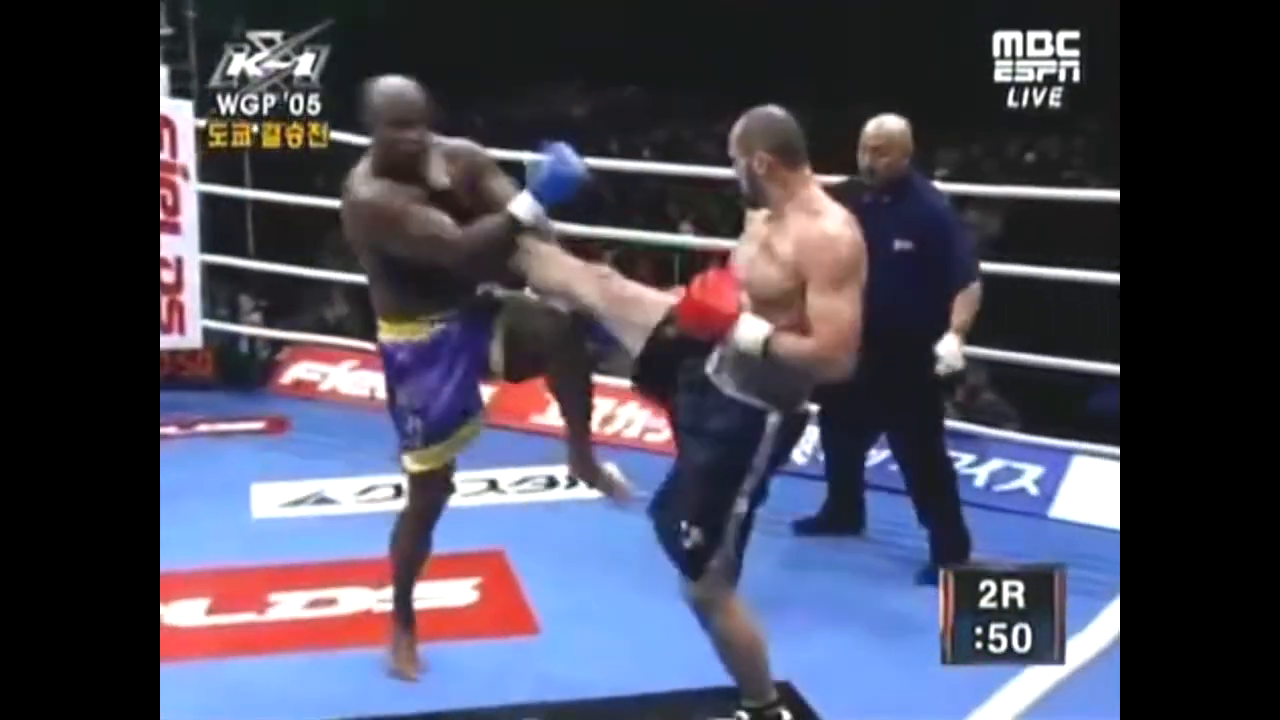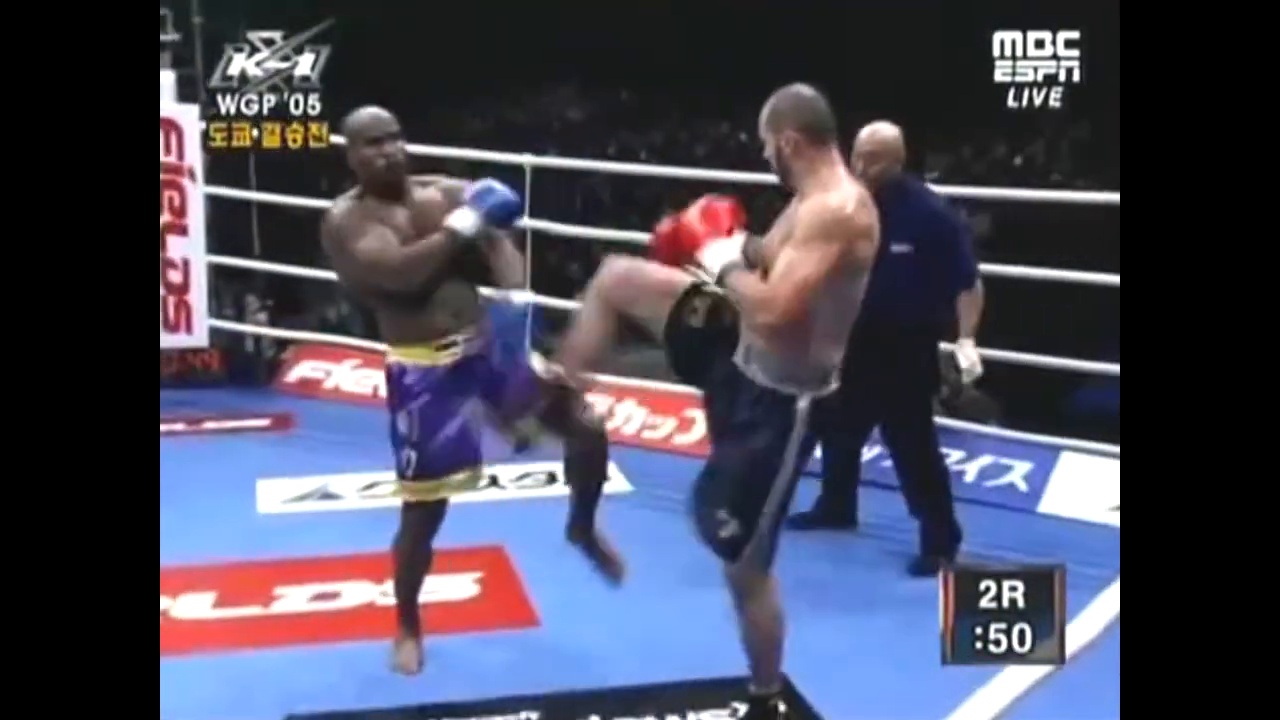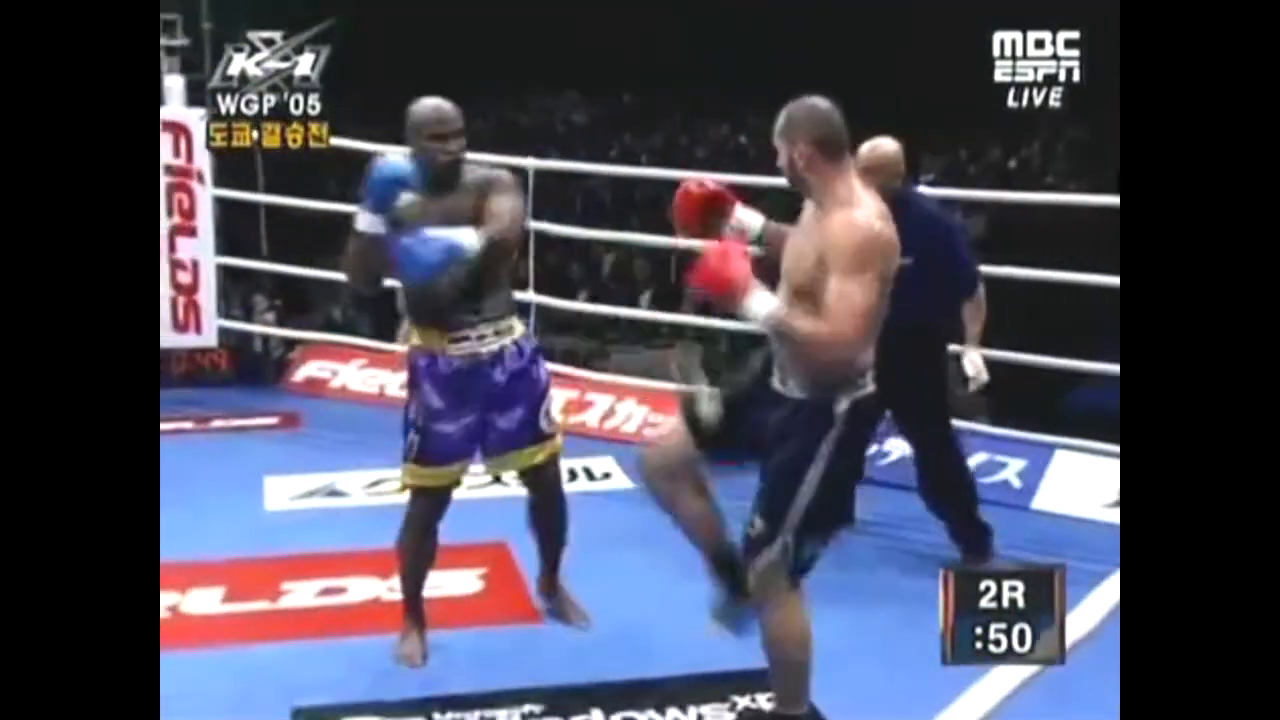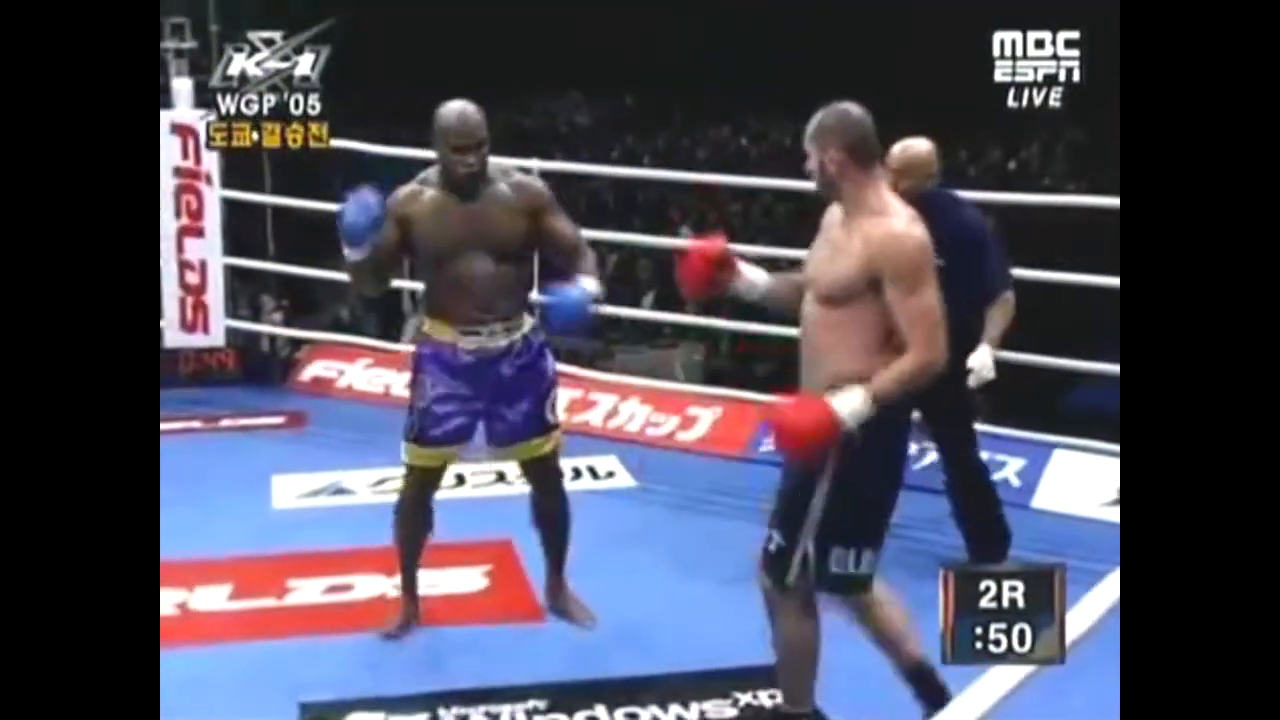
dt=0.2s
person 1, frame 1
left shoulder: (830, 238)
right shoulder: (768, 216)
left elbow: (836, 359)
left wrist: (741, 329)
right wrist: (699, 305)
left hip: (751, 418)
right hip: (704, 371)
left knee: (709, 586)
right knee: (601, 286)
right ankle: (507, 252)
person 1, frame 2
left shoulder: (838, 212)
right shoulder: (815, 196)
left elbow: (773, 309)
left wrist: (715, 249)
right wrist: (729, 244)
left hip: (783, 403)
right hip: (739, 357)
left knee: (745, 570)
right knee: (620, 276)
person 1, frame 3
left shoulder: (861, 229)
right shoulder: (826, 205)
left elbow: (837, 342)
left wrist: (748, 295)
right wrist: (736, 220)
left hip: (823, 412)
right hip: (780, 385)
left knee: (770, 577)
right knee: (664, 466)
right ankle: (733, 573)
person 1, frame 4
left shoulder: (896, 236)
right shoulder: (839, 214)
left elbow: (929, 355)
left wrist: (845, 411)
right wrist: (740, 278)
left hip: (857, 430)
right hip: (830, 417)
left knee: (786, 583)
right knee: (846, 580)
person 2, frame 1
left shoulder: (460, 159)
right shoulder: (371, 195)
left elbow: (501, 232)
right elbow: (459, 249)
right wrist: (534, 203)
left hip: (471, 317)
right hip: (419, 346)
left knee: (559, 330)
right knee: (429, 492)
left ankle: (582, 456)
right ankle: (403, 626)
person 2, frame 2
left shoulder: (447, 194)
right shoulder: (346, 220)
left elbow: (498, 248)
right elbow: (401, 272)
left wrist: (514, 305)
right wrist: (468, 221)
left hip: (485, 347)
right hip: (423, 374)
left knee: (586, 429)
right knee: (423, 514)
left ankle: (584, 528)
right ankle: (407, 628)
person 2, frame 3
left shoulder: (495, 184)
right shoulder: (391, 204)
left elbow: (506, 235)
right elbow: (361, 279)
left wrist: (453, 245)
right wrist: (373, 211)
left hip: (508, 351)
right hip: (440, 363)
left knee: (546, 484)
right knee: (427, 501)
left ankle: (551, 584)
right ankle: (413, 620)
person 2, frame 4
left shoulder: (525, 192)
right shoulder: (409, 202)
left elbow: (577, 253)
right elbow: (370, 285)
left wrist: (582, 289)
right wrist: (355, 246)
left hip: (517, 349)
right hip: (447, 353)
left knee: (546, 475)
right knee: (420, 481)
left ankle: (557, 585)
right ankle: (408, 597)
person 3, frame 1
left shoulder: (932, 210)
right shoulder: (851, 200)
left elbow: (969, 284)
left wrist: (954, 336)
left hip: (911, 353)
right hip: (858, 345)
left knee: (919, 450)
right knee: (840, 429)
left ankle: (950, 548)
right ankle: (843, 512)
person 3, frame 2
left shoulder: (930, 212)
left elbow: (968, 283)
left wrist: (966, 339)
left hip: (907, 347)
right hip: (855, 341)
left knee: (913, 443)
right knee: (838, 425)
left ankle: (940, 541)
right ankle: (836, 506)
person 3, frame 3
left shoulder: (932, 222)
left elbow: (970, 289)
left wrist: (971, 347)
left hip: (917, 352)
left knee: (935, 444)
left ankle: (973, 537)
person 3, frame 4
left shoulder: (963, 223)
left elbow: (1001, 294)
left wrist: (986, 347)
left hip: (946, 356)
left knee: (958, 451)
left ankle: (988, 544)
